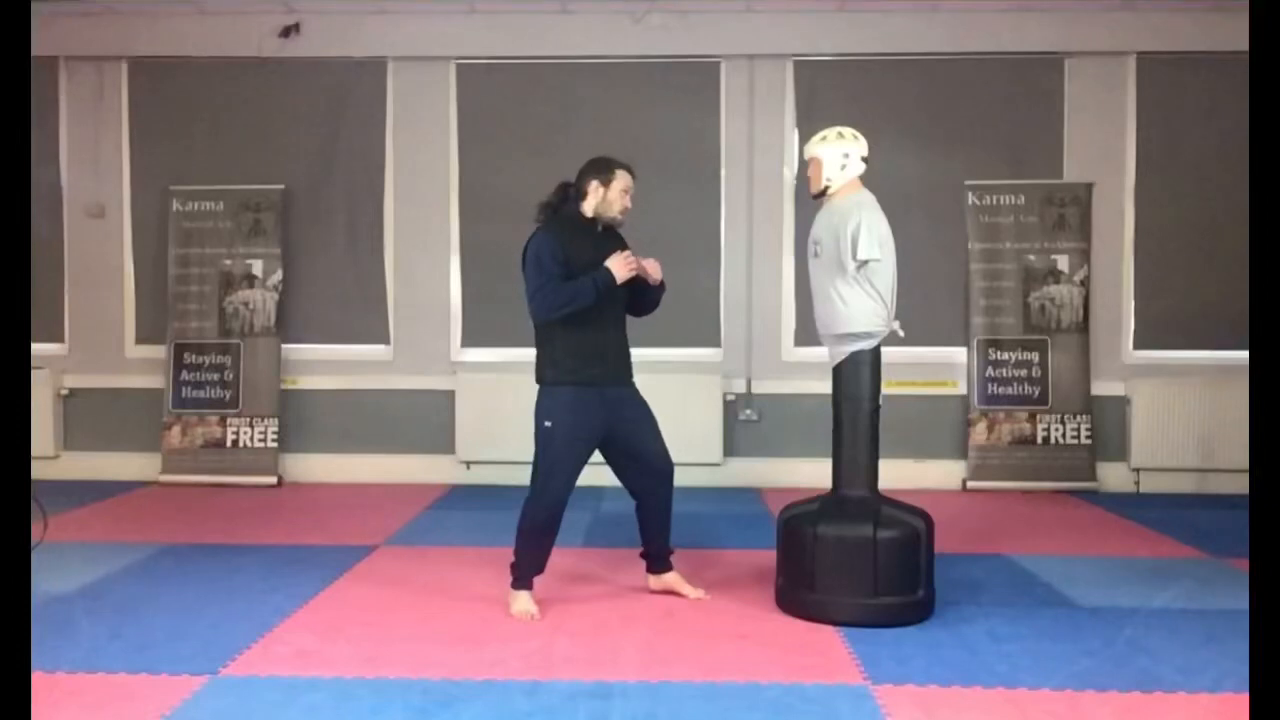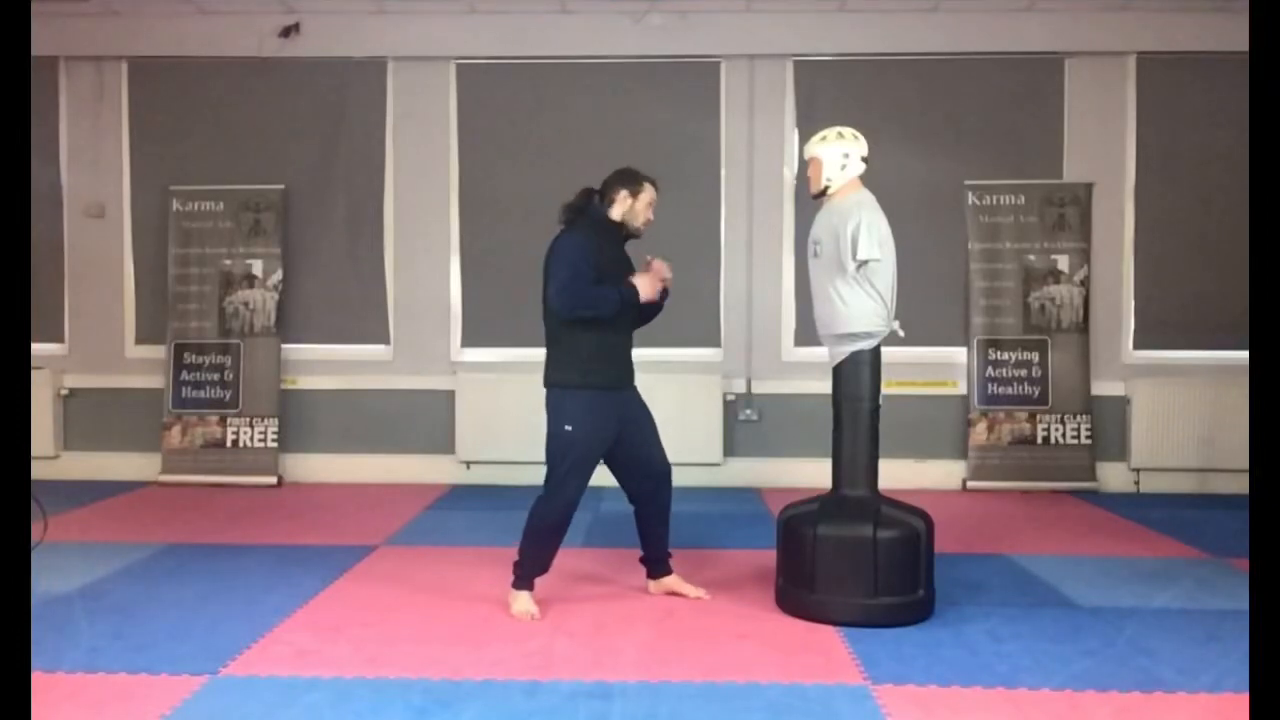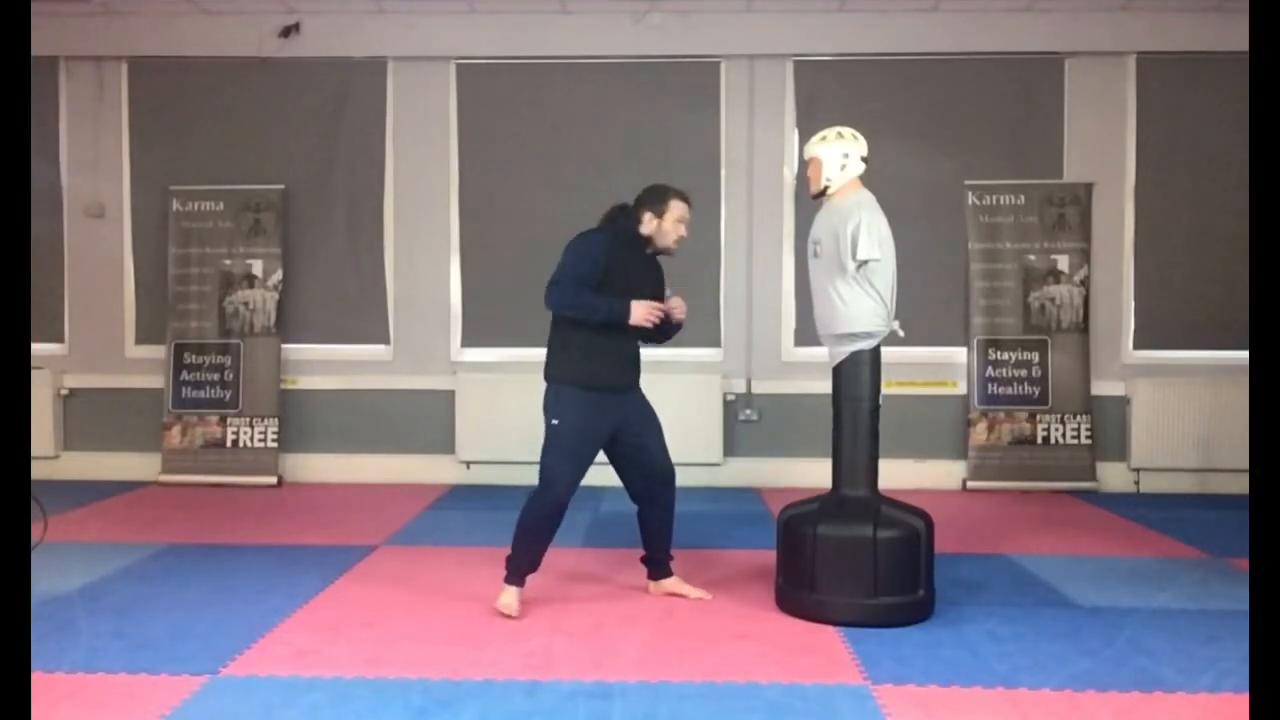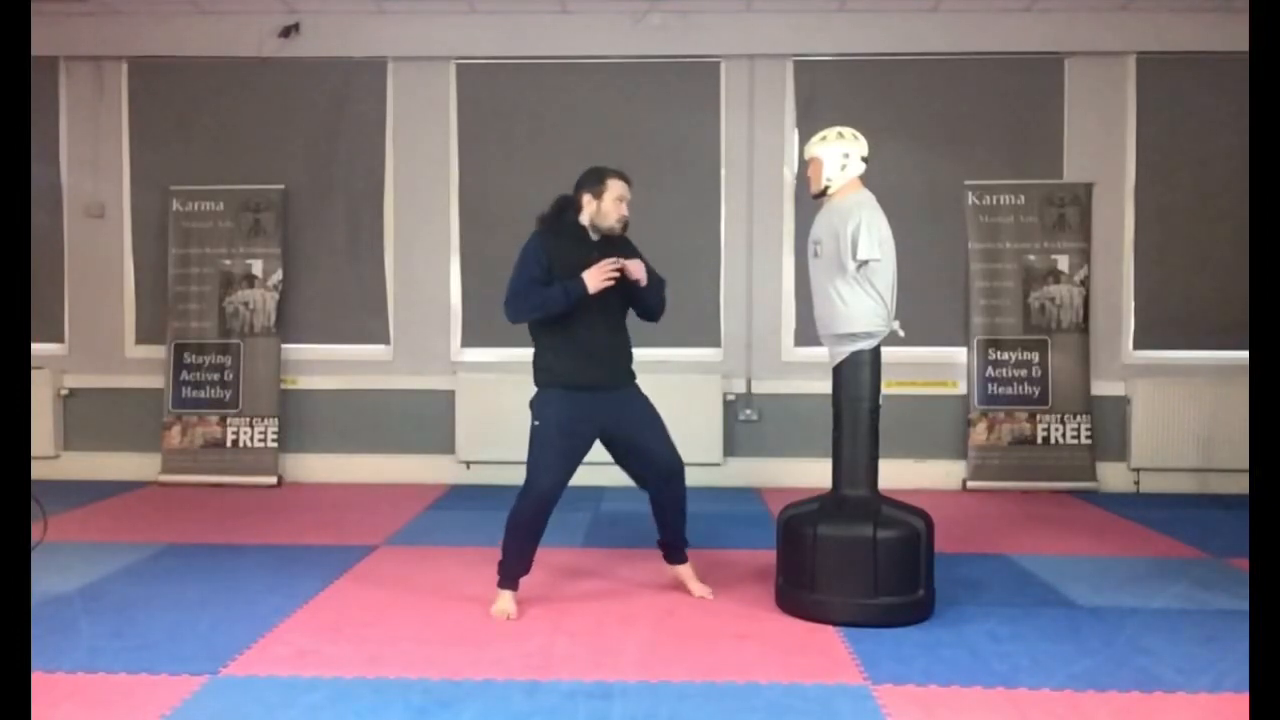
dt=0.5s
person 1, frame 1
left shoulder: (611, 241)
right shoulder: (549, 240)
left elbow: (637, 305)
right elbow: (544, 303)
left wrist: (652, 283)
right wrist: (605, 277)
left hip: (617, 387)
right hip: (567, 392)
left knee: (655, 471)
right knee: (551, 489)
left ankle: (659, 570)
right ankle: (521, 586)
person 1, frame 2
left shoulder: (613, 248)
right shoulder: (579, 239)
right elbow: (568, 300)
left wrist: (655, 290)
right wrist: (632, 293)
left hip: (617, 390)
right hip: (578, 393)
left knee: (653, 476)
right knee: (563, 488)
left ankle: (660, 574)
right ankle: (522, 586)
person 1, frame 3
left shoulder: (649, 265)
right shoulder: (597, 245)
right elbow: (559, 295)
left wrist: (670, 319)
right wrist: (623, 310)
left hip: (624, 393)
right hip: (575, 393)
left knee: (657, 478)
right knee: (556, 487)
left ankle: (661, 575)
right ankle: (513, 582)
person 1, frame 4
left shoulder: (621, 248)
right shoulder: (546, 245)
left elbow: (654, 310)
right elbow: (517, 306)
left wrist: (645, 280)
right wrist: (579, 286)
left hip: (619, 390)
right hip: (563, 395)
left knee: (667, 470)
right knee: (541, 488)
left ankle: (679, 563)
right ankle: (507, 587)
person 2, frame 1
left shoulder: (860, 210)
right shoulder: (833, 209)
left elbow: (876, 273)
left wrist: (877, 321)
left hip: (858, 338)
right hip: (845, 339)
left knee: (857, 425)
right knee: (846, 425)
person 2, frame 2
left shoulder: (862, 217)
right shoulder: (834, 209)
left elbow: (877, 276)
left wrist: (883, 325)
right wrist: (833, 331)
left hip: (858, 340)
right hip: (844, 339)
left knee: (856, 436)
left ankle: (856, 495)
right ankle: (849, 493)
person 2, frame 3
left shoulder: (861, 211)
right shoulder: (832, 210)
left elbow: (876, 276)
left wrist: (877, 323)
left hip: (859, 335)
right hip: (842, 336)
person 2, frame 4
left shoulder: (862, 211)
right shoulder: (833, 210)
left elbow: (876, 277)
left wrist: (880, 324)
left hip: (858, 337)
right hip: (845, 337)
